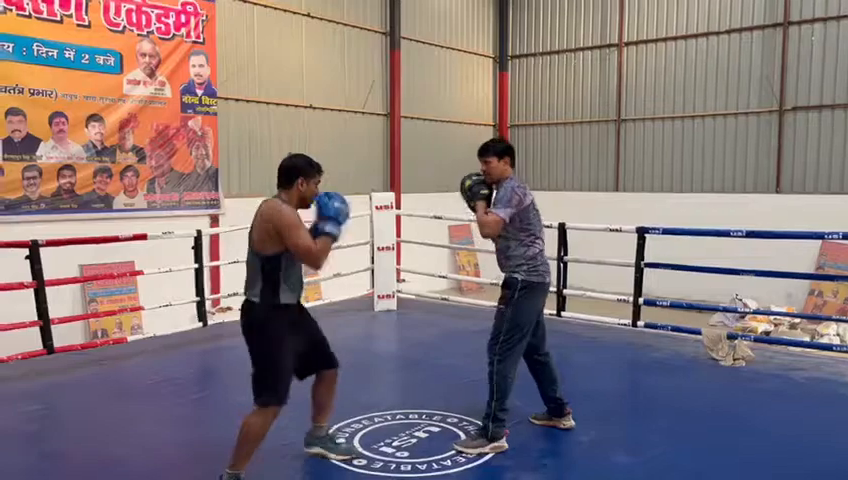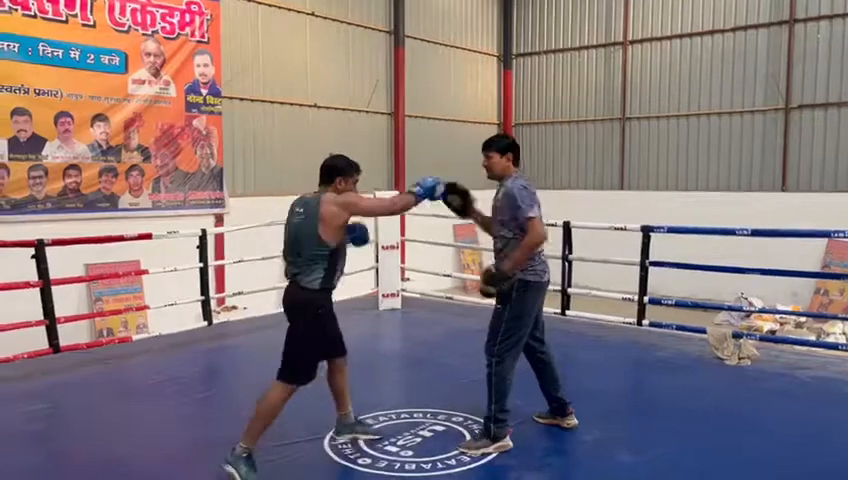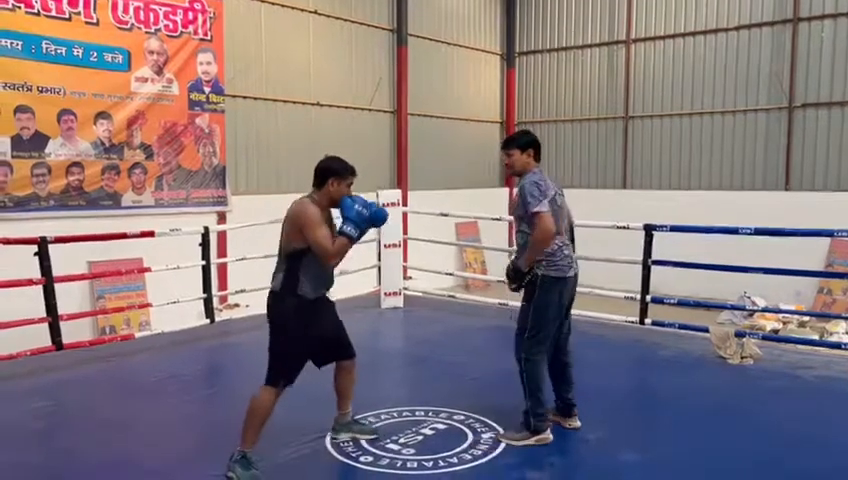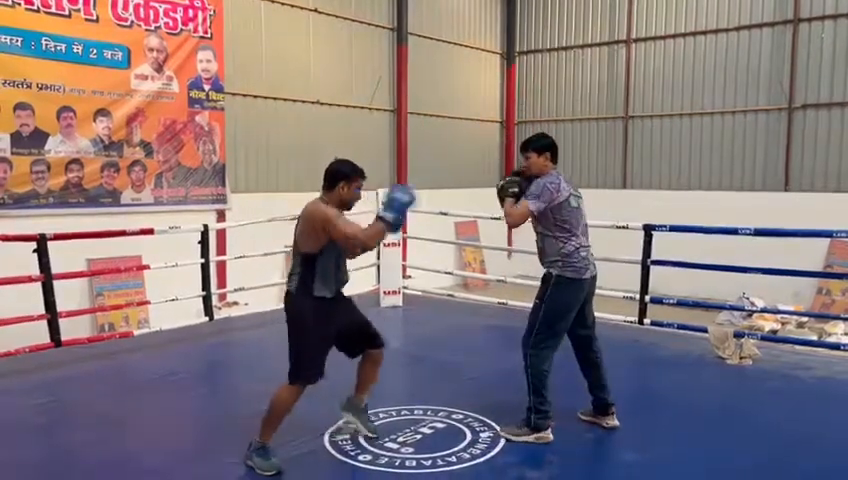
dt=0.5s
person 1, frame 1
left shoulder: (284, 210)
right shoulder: (279, 212)
left elbow: (299, 252)
right elbow: (314, 259)
left wrist: (321, 226)
right wrist: (330, 224)
left hip: (289, 310)
right hip: (267, 316)
left knee: (328, 368)
right knee: (270, 404)
left ankle: (318, 436)
person 1, frame 2
left shoulder: (301, 204)
right shoulder: (338, 203)
right elbow: (391, 206)
right wrist: (422, 190)
left hip: (308, 293)
right hip: (309, 299)
left knee: (338, 357)
right knee: (291, 380)
left ankle: (345, 423)
right ankle: (240, 453)
person 1, frame 3
left shoulder: (323, 210)
right shoulder: (306, 210)
left elbow: (331, 248)
right elbow: (331, 256)
left wrist: (361, 224)
right wrist: (352, 224)
left hip: (315, 300)
right hip: (290, 305)
left knee: (347, 358)
right knee: (275, 384)
left ankle: (343, 422)
person 1, frame 4
left shoulder: (333, 213)
right shoulder: (320, 214)
left elbow: (351, 247)
right elbow: (364, 241)
left wrist: (385, 221)
right wrist: (392, 211)
left hip: (333, 299)
right hip: (307, 305)
left knee: (374, 348)
right knee: (300, 381)
left ankle: (355, 406)
right ankle: (258, 447)
person 2, frame 1
left shoulder: (510, 189)
right shoulder: (507, 190)
left elbow: (488, 229)
right elbow: (498, 231)
left wrist: (479, 203)
right wrist: (480, 203)
left hip: (524, 279)
right hip: (533, 277)
left knee: (502, 351)
right knee: (534, 347)
left ankle: (493, 433)
right ankle: (559, 411)
person 2, frame 2
left shoulder: (517, 188)
right shoulder: (507, 189)
left elbow: (537, 234)
right elbow: (499, 229)
left wrist: (505, 269)
right wrist: (470, 211)
left hip: (523, 279)
right hip: (530, 278)
left knee: (499, 351)
right knee: (534, 345)
left ankle: (496, 433)
right ankle: (561, 410)
person 2, frame 3
left shoulder: (530, 184)
right shoulder: (546, 183)
left elbow: (546, 229)
right elbow: (565, 223)
left wrist: (522, 264)
left hip: (548, 275)
right hip: (564, 272)
left knee: (529, 348)
right knee: (557, 344)
left ankle: (537, 426)
right ankle: (566, 411)
person 2, frame 4
left shoulder: (546, 185)
right shoulder: (562, 186)
left elbow: (515, 218)
left wrist: (507, 198)
right wrist: (520, 195)
left hip: (566, 276)
right hip: (584, 273)
left knee: (536, 344)
right knee: (585, 341)
left ankle: (537, 423)
right ankle: (604, 410)
